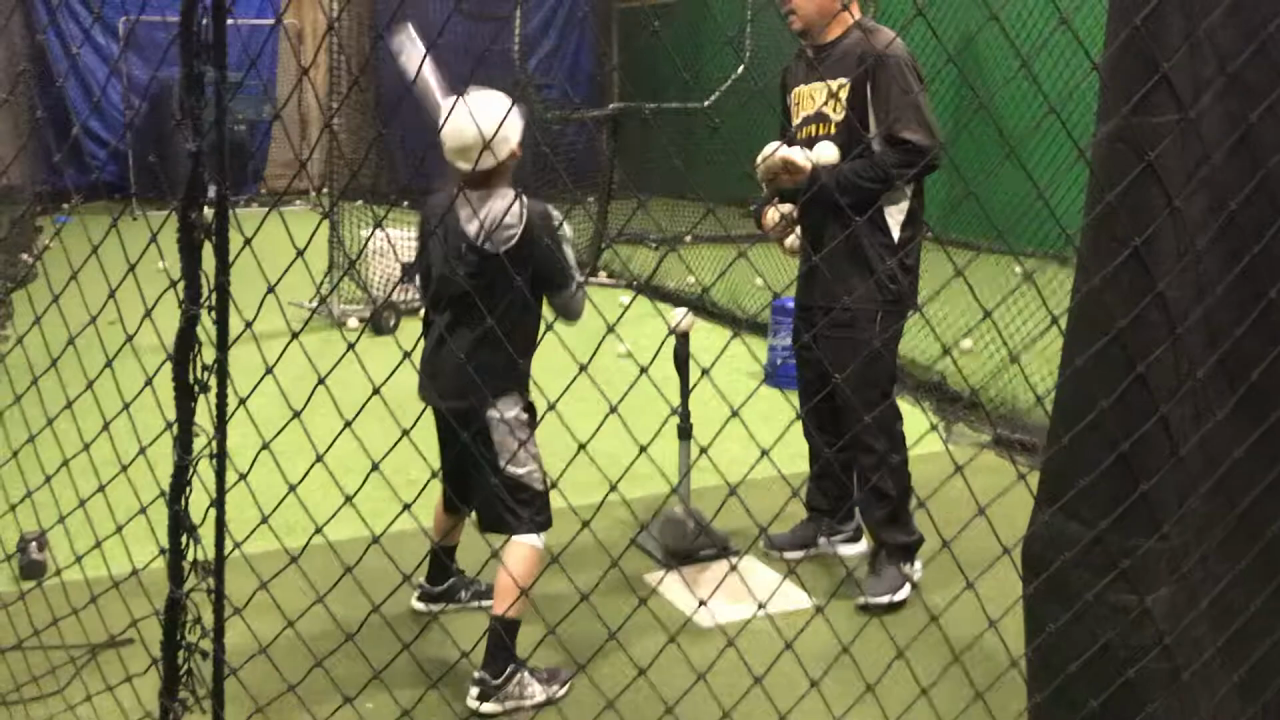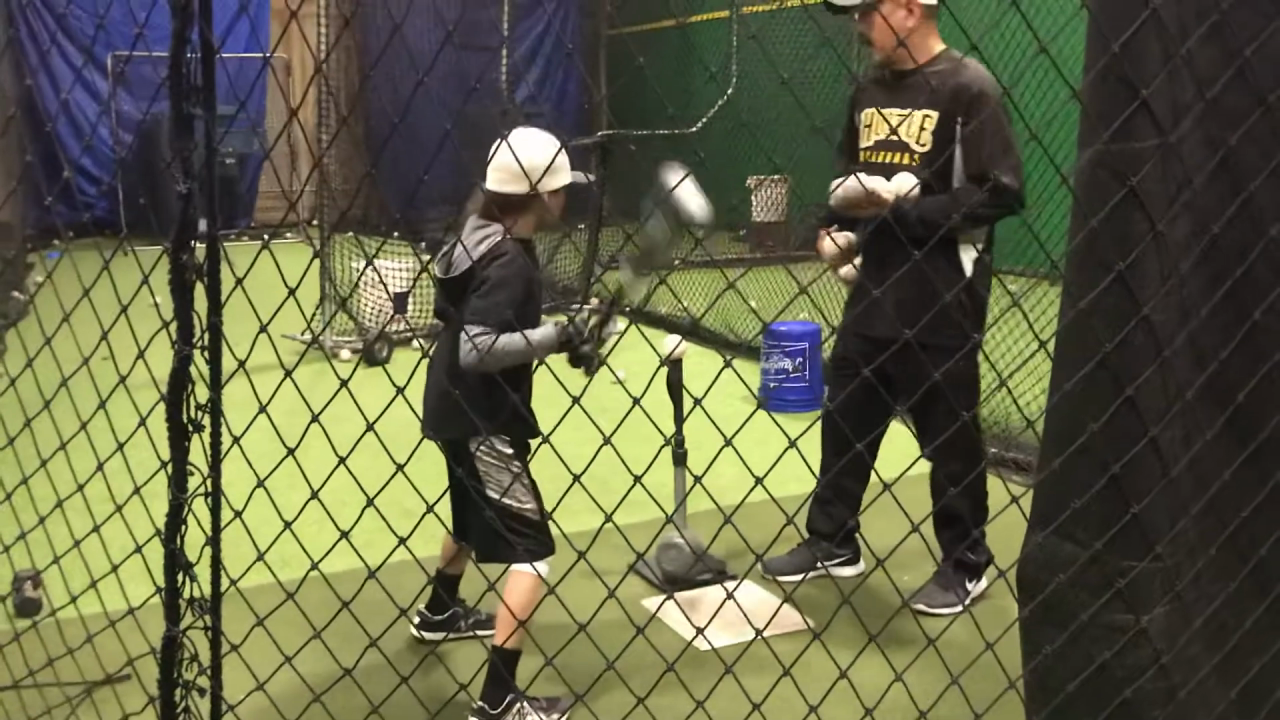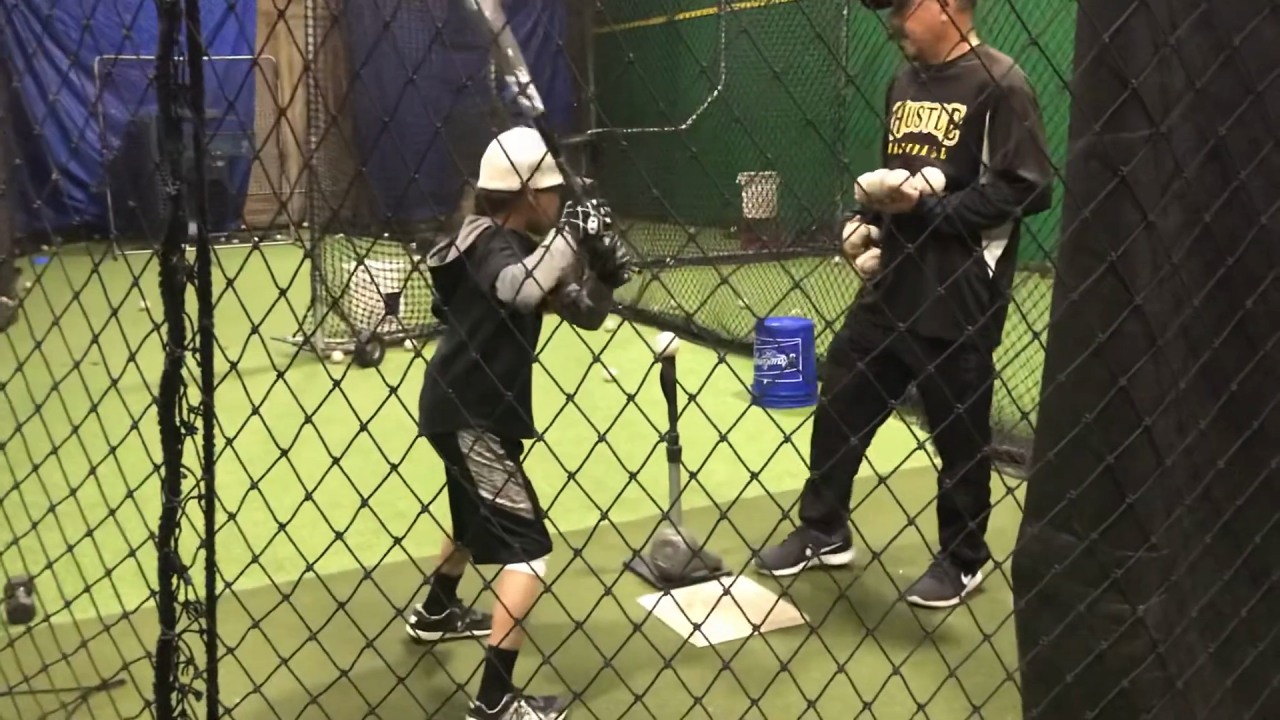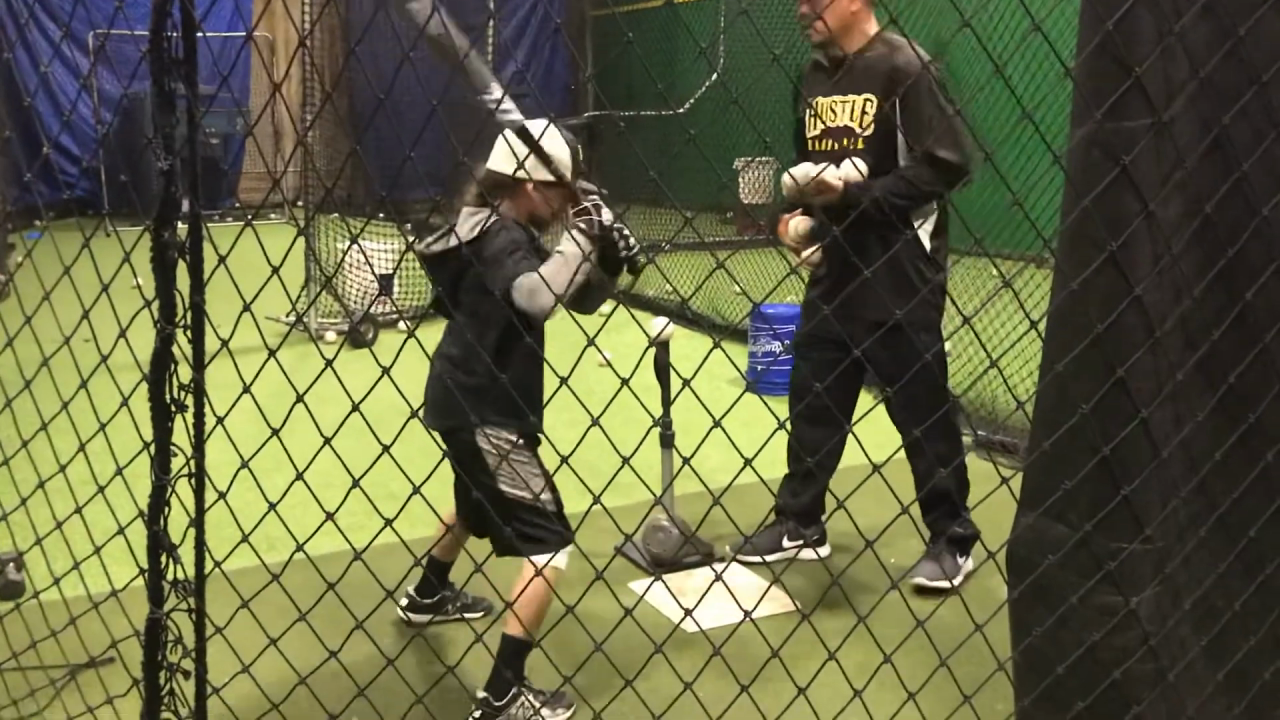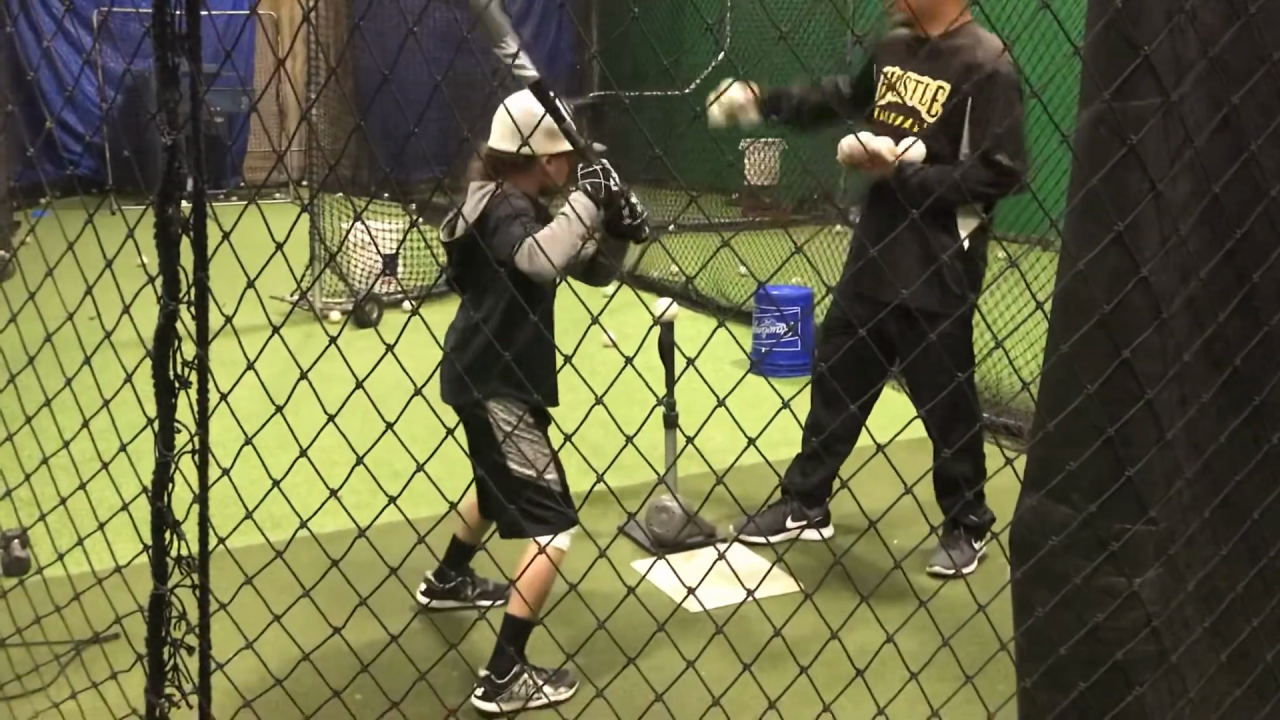
dt=0.7s
person 1, frame 1
left shoulder: (438, 210)
right shoulder: (528, 219)
right elbow: (571, 305)
right wrist: (562, 239)
left hip: (445, 374)
right hip: (493, 387)
left knee: (462, 483)
right knee: (526, 521)
left ankle: (439, 582)
person 1, frame 2
left shoulder: (488, 240)
right shoulder: (506, 259)
right elbow: (480, 350)
left wrist: (566, 336)
right wrist: (557, 336)
left hip: (461, 408)
right hip: (481, 417)
left knee: (475, 517)
right knee: (530, 551)
left ankle: (439, 610)
person 1, frame 3
left shoulder: (513, 245)
right shoulder: (489, 242)
left elbow: (586, 314)
right elbow: (523, 291)
left wrist: (604, 272)
right wrist: (569, 238)
left hip: (468, 407)
right hip: (470, 415)
left knee: (477, 518)
right knee: (526, 550)
left ankle: (435, 612)
person 1, frame 4
left shoulder: (506, 233)
right shoulder: (497, 239)
left elbow: (579, 299)
right elbow: (541, 298)
left wrist: (606, 260)
right wrist: (580, 235)
left hip: (468, 398)
right hip: (483, 409)
left knee: (481, 499)
right knee: (548, 546)
left ankle: (427, 594)
person 1, frame 5
left shoulder: (520, 206)
right shoulder: (505, 208)
left elbow: (594, 270)
right elbow: (542, 261)
left wrist: (616, 231)
right wrist: (587, 199)
left hip: (485, 376)
right hip: (494, 384)
left knee: (502, 481)
right knee: (553, 524)
left ankle: (447, 580)
person 2, frame 1
left shoulder: (880, 53)
right shoulder: (798, 67)
left elbow: (917, 153)
left wrist: (819, 179)
right wrist: (775, 201)
left hip: (872, 265)
right hip: (820, 261)
left knee: (866, 404)
right knee: (819, 396)
left ankle: (896, 548)
right ankle: (833, 517)
person 2, frame 2
left shoulder: (968, 87)
right shoulder: (868, 90)
left elbow: (1003, 193)
left wrist: (901, 213)
right wrist: (838, 226)
left hip: (941, 302)
right hip: (873, 295)
left knee: (949, 438)
right knee: (845, 423)
left ankle: (965, 564)
right ankle: (832, 542)
person 2, frame 3
left shoulder: (998, 83)
right shoulder: (904, 80)
left elbow: (1029, 190)
left wrist: (927, 208)
right wrist: (866, 219)
left hip: (958, 298)
right hip: (889, 285)
left knee: (958, 434)
right knee: (840, 406)
left ankle: (962, 558)
right ankle: (823, 531)
person 2, frame 4
left shoulder: (904, 67)
right shoulder: (813, 76)
left elbow: (947, 166)
left wrist: (853, 194)
right wrist: (796, 212)
left hip: (901, 276)
right hip: (833, 269)
left knee: (923, 412)
right knee: (813, 401)
left ankle: (952, 538)
right ankle: (800, 524)
person 2, frame 5
left shoulder: (985, 63)
right shoulder: (893, 47)
left elbow: (1002, 173)
right elbow: (842, 97)
left wrist: (904, 175)
right wrist: (764, 101)
left hip: (938, 268)
right hip: (873, 252)
left knee: (947, 403)
right knee: (834, 382)
left ankle: (967, 526)
right ankle: (804, 505)
